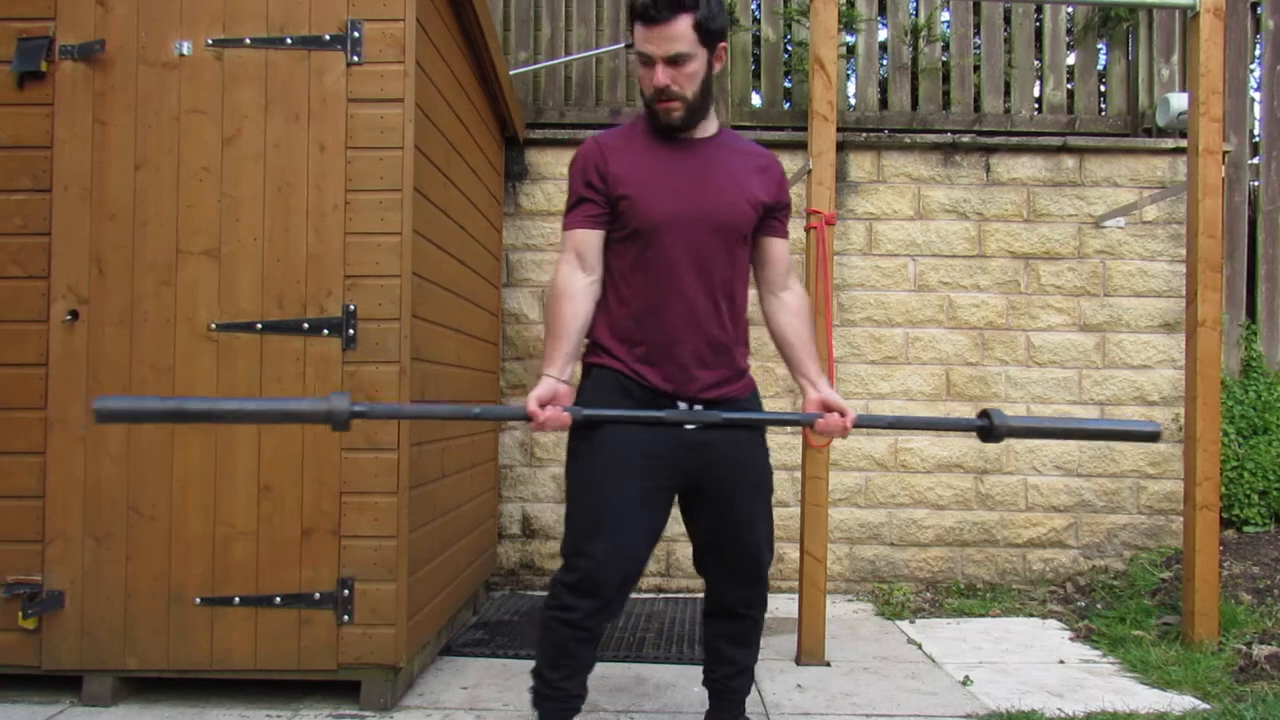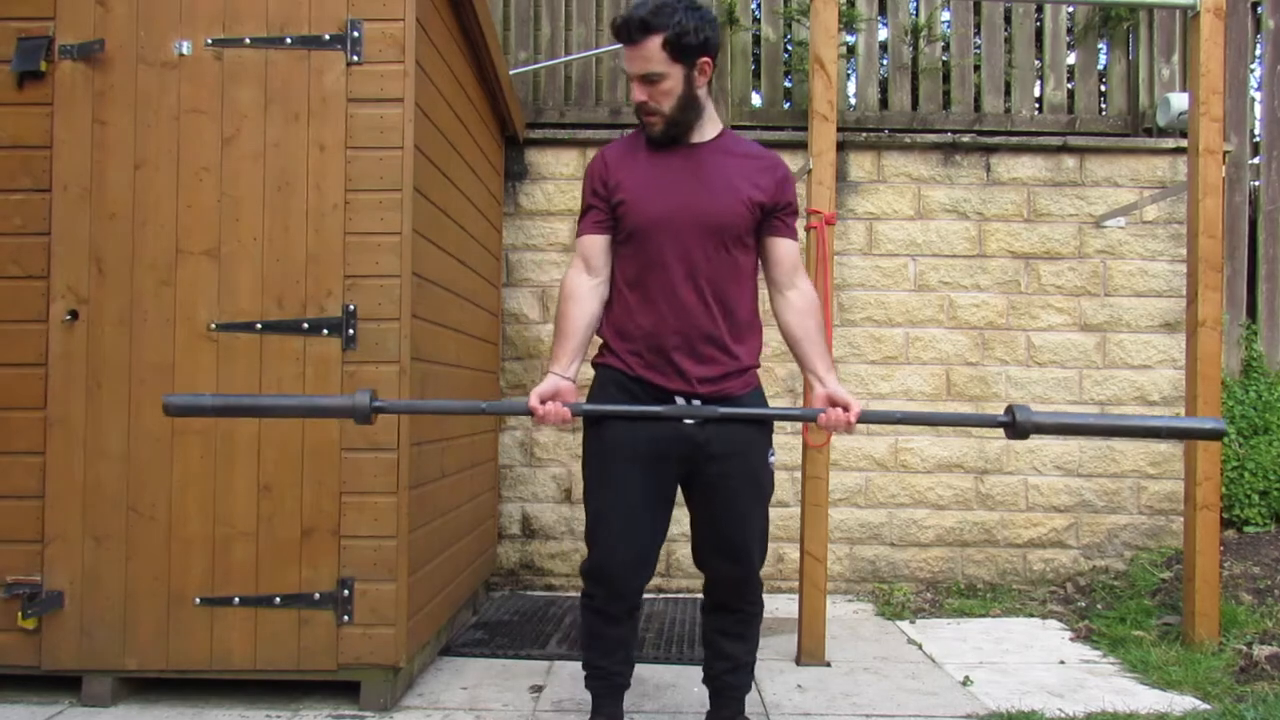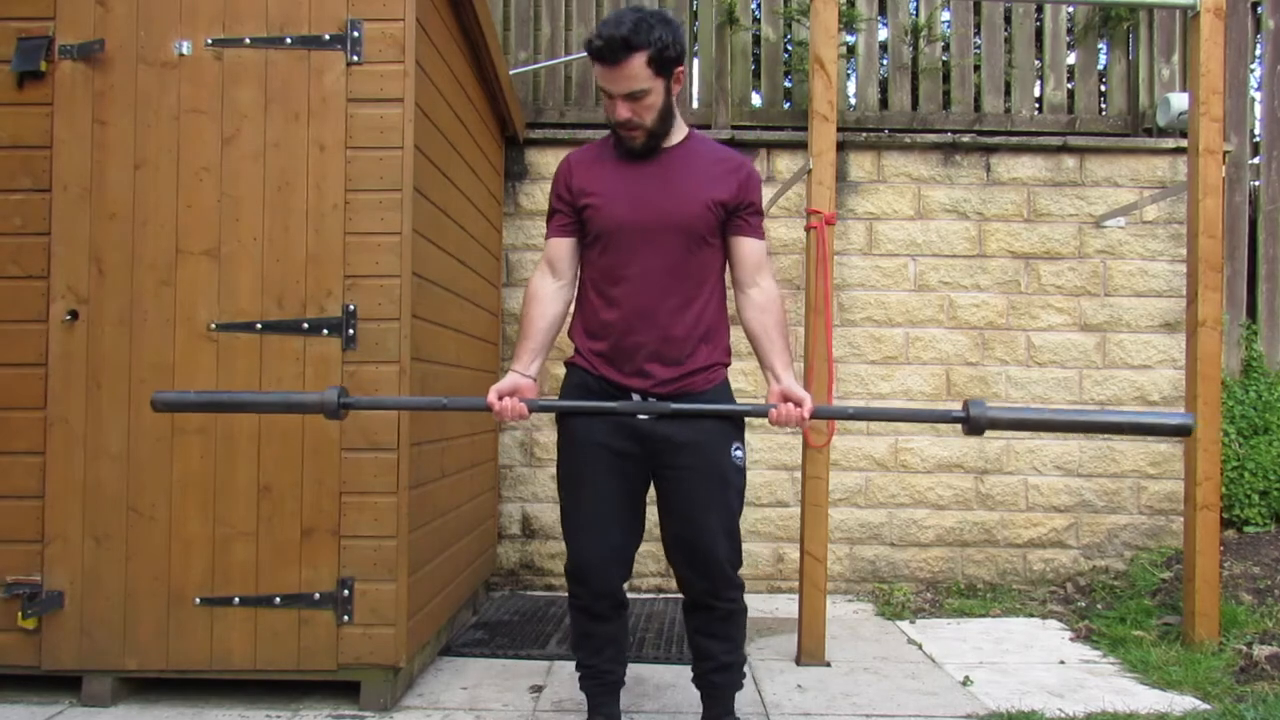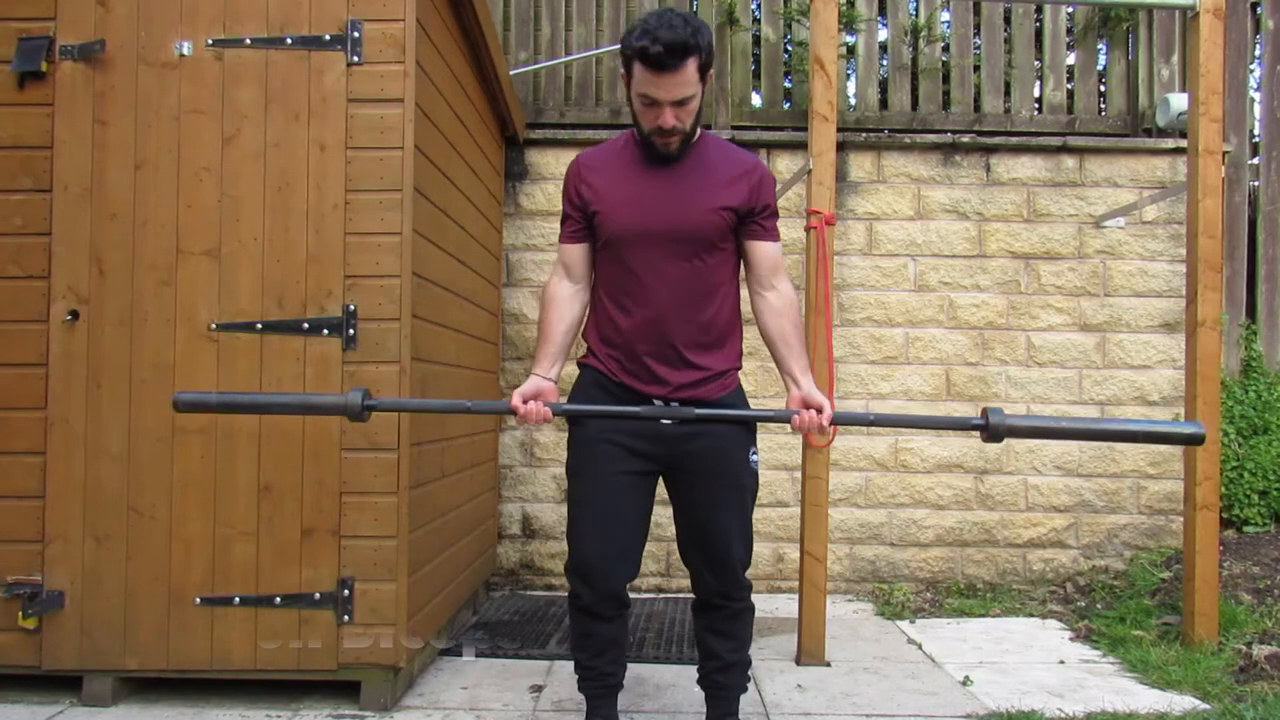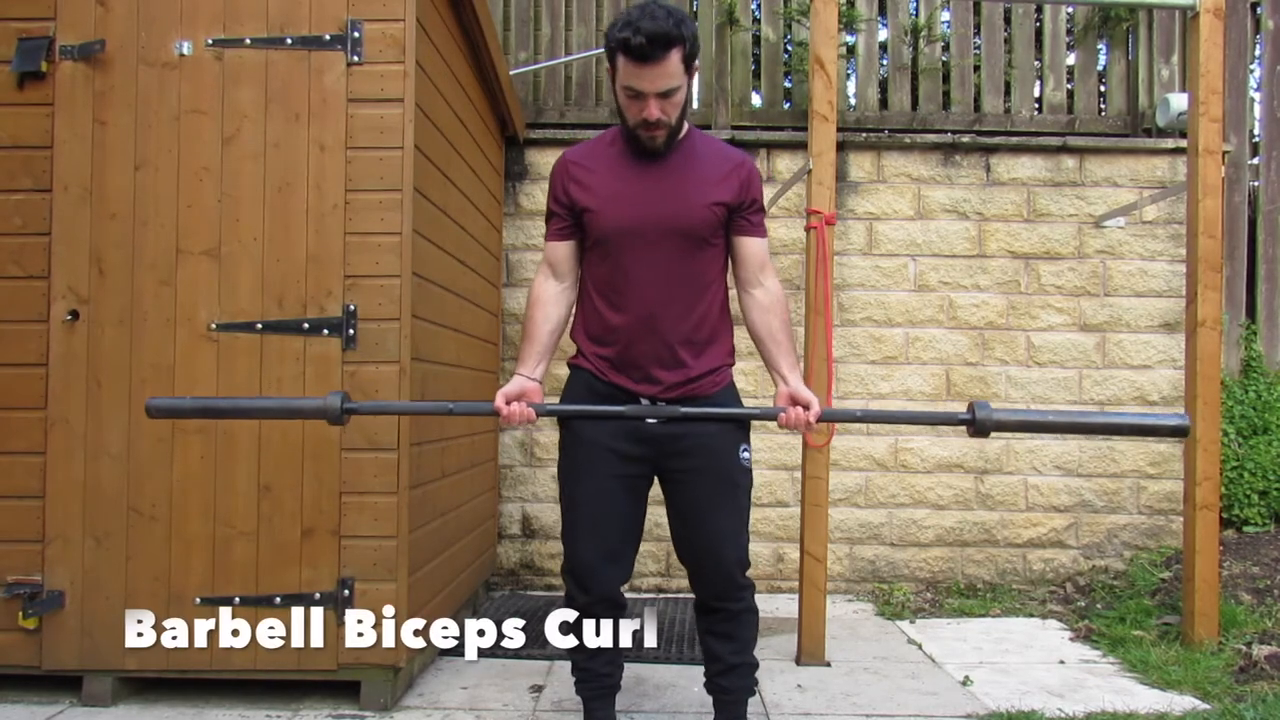
dt=0.4s
person 1, frame 1
left shoulder: (761, 169)
right shoulder: (604, 156)
left elbow: (780, 287)
right elbow: (579, 271)
left wrist: (814, 384)
right wrist: (556, 376)
left hip: (730, 411)
right hip: (623, 405)
left knee: (742, 583)
right knee: (591, 581)
person 1, frame 2
left shoulder: (765, 173)
right shoulder: (611, 165)
left elbow: (789, 285)
right elbow: (588, 274)
left wrist: (823, 379)
right wrist: (561, 373)
left hip: (732, 407)
right hip: (627, 403)
left knee: (736, 576)
right knee: (614, 574)
person 1, frame 3
left shoulder: (731, 172)
right shoulder: (578, 170)
left elbow: (755, 283)
right elbow: (555, 276)
left wrist: (781, 375)
right wrist: (523, 369)
left hip: (700, 404)
right hip: (596, 402)
left knee: (712, 573)
right knee: (594, 573)
person 1, frame 4
left shoulder: (746, 175)
right shoulder: (590, 171)
left elbow: (770, 287)
right elbow: (569, 280)
left wrist: (801, 381)
right wrist: (544, 373)
left hip: (713, 407)
right hip: (608, 404)
left knee: (722, 577)
right knee: (596, 574)
person 1, frame 5
left shoulder: (733, 171)
right shoulder: (576, 169)
left elbow: (758, 283)
right elbow: (556, 279)
left wrist: (789, 378)
right wrist: (528, 374)
left hip: (706, 405)
right hip: (600, 405)
left knee: (723, 577)
right knee: (592, 579)
